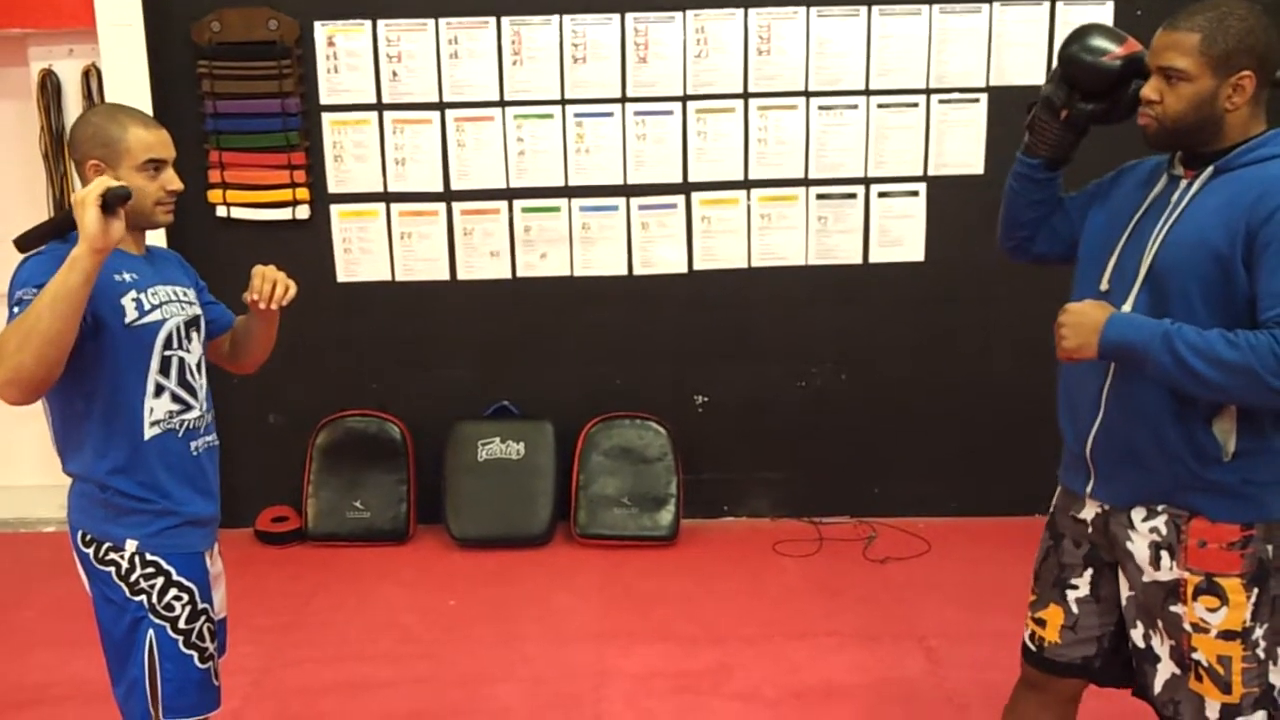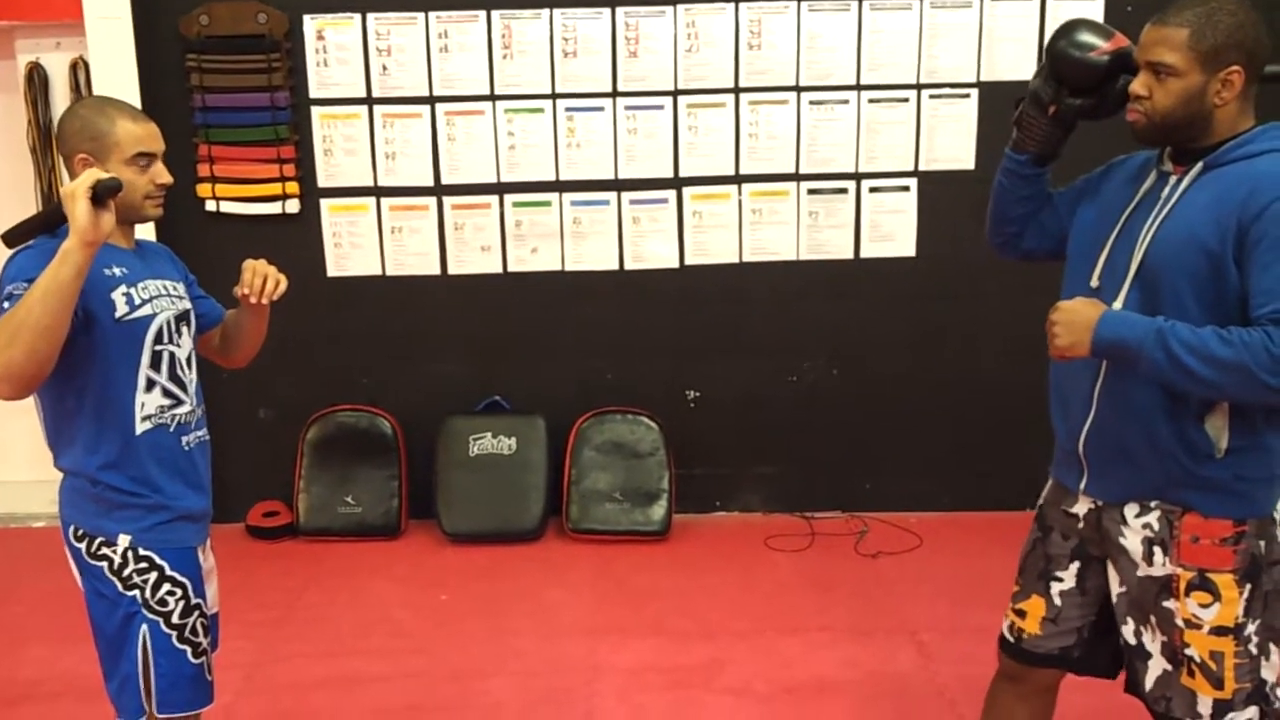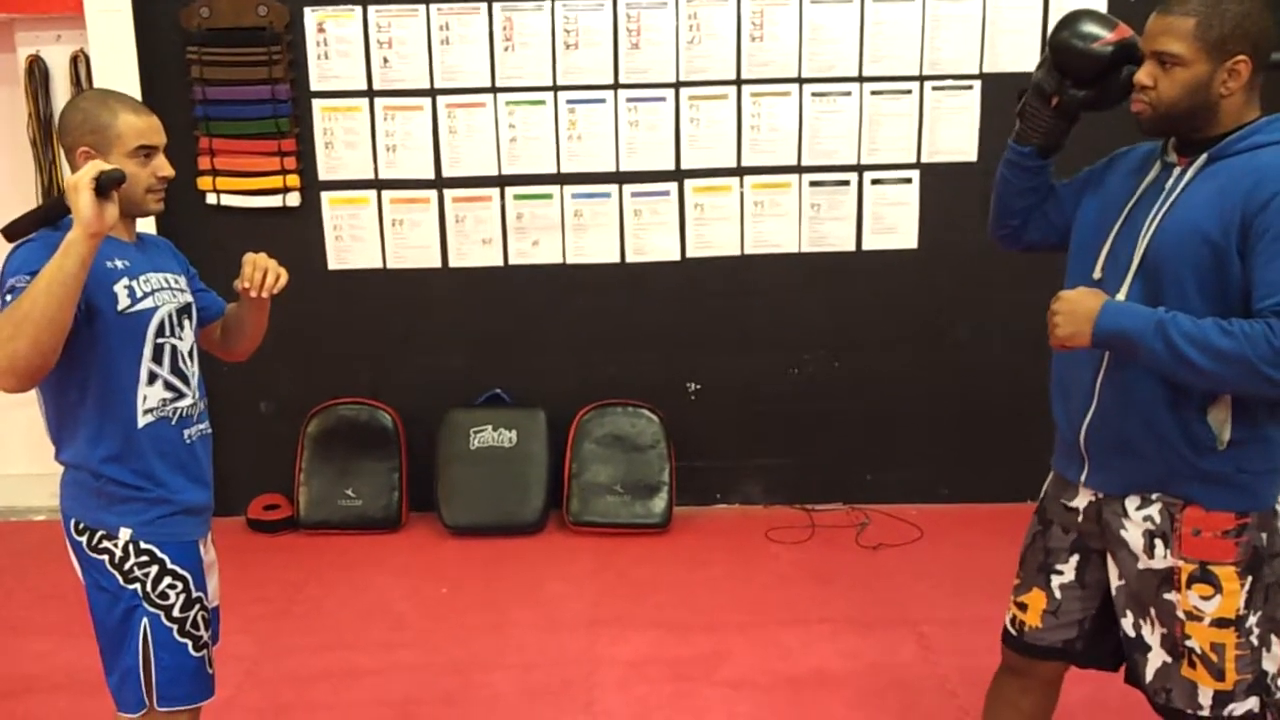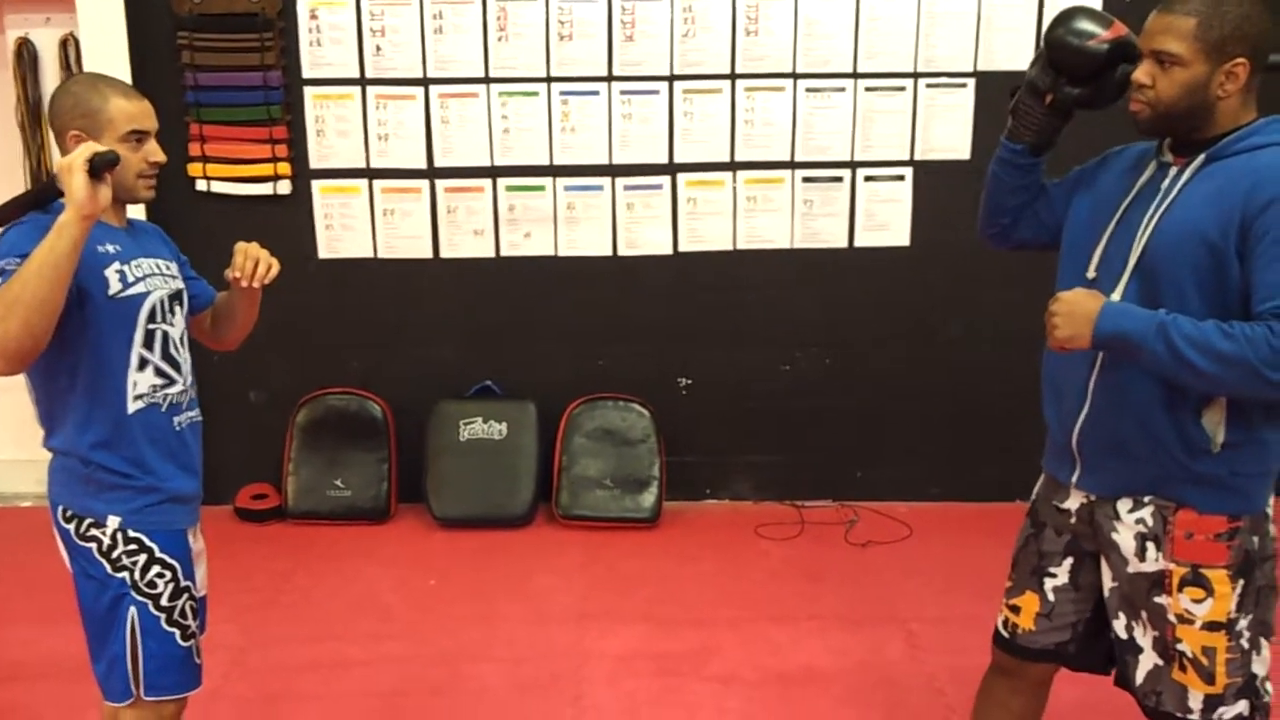
dt=0.4s
person 1, frame 1
right shoulder: (1137, 182)
right elbow: (1026, 236)
left wrist: (1122, 335)
right wrist: (1049, 132)
left hip: (1203, 517)
right hip: (1092, 494)
person 1, frame 2
right shoulder: (1126, 178)
right elbow: (1015, 231)
left wrist: (1114, 332)
right wrist: (1037, 127)
left hip: (1198, 514)
right hip: (1082, 490)
person 1, frame 3
right shoulder: (1129, 170)
right elbow: (1017, 223)
left wrist: (1115, 324)
right wrist: (1041, 120)
left hip: (1199, 507)
right hip: (1084, 483)
right knee: (1028, 658)
person 1, frame 4
right shoulder: (1122, 170)
right elbow: (1007, 221)
left wrist: (1115, 324)
right wrist: (1034, 115)
left hip: (1190, 509)
right hip: (1074, 482)
right knee: (1017, 660)
person 2, frame 1
left shoulder: (173, 266)
right shoulder: (58, 267)
left elbow: (238, 355)
left wrist: (264, 310)
right wrist: (91, 250)
left hip: (191, 522)
right hip: (134, 533)
person 2, frame 2
left shoulder: (162, 261)
left elbow: (228, 350)
left wrist: (255, 303)
right wrist: (82, 244)
left hip: (183, 516)
right hip: (126, 527)
person 2, frame 3
left shoulder: (163, 254)
left elbow: (229, 344)
left wrist: (255, 297)
right wrist: (85, 234)
left hip: (183, 507)
right hip: (126, 519)
person 2, frame 4
left shoulder: (154, 240)
left elbow: (219, 332)
left wrist: (245, 285)
right wrist: (77, 216)
left hip: (170, 496)
right hip: (115, 507)
